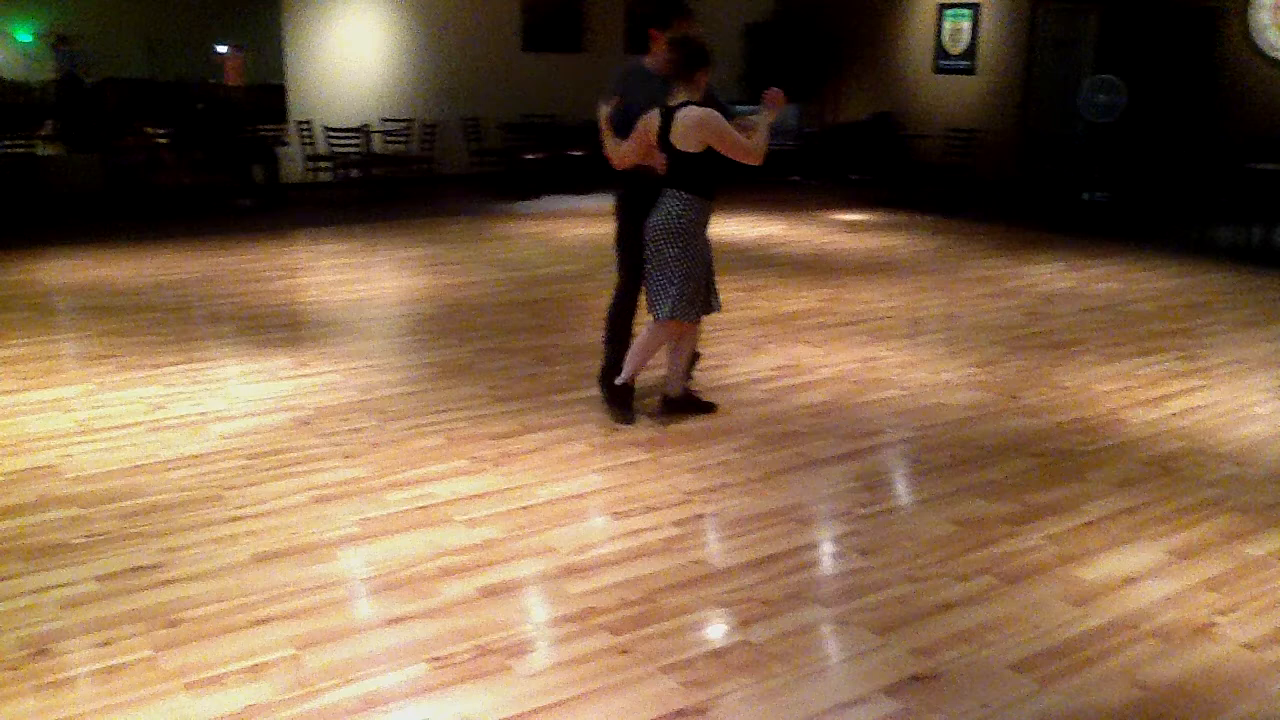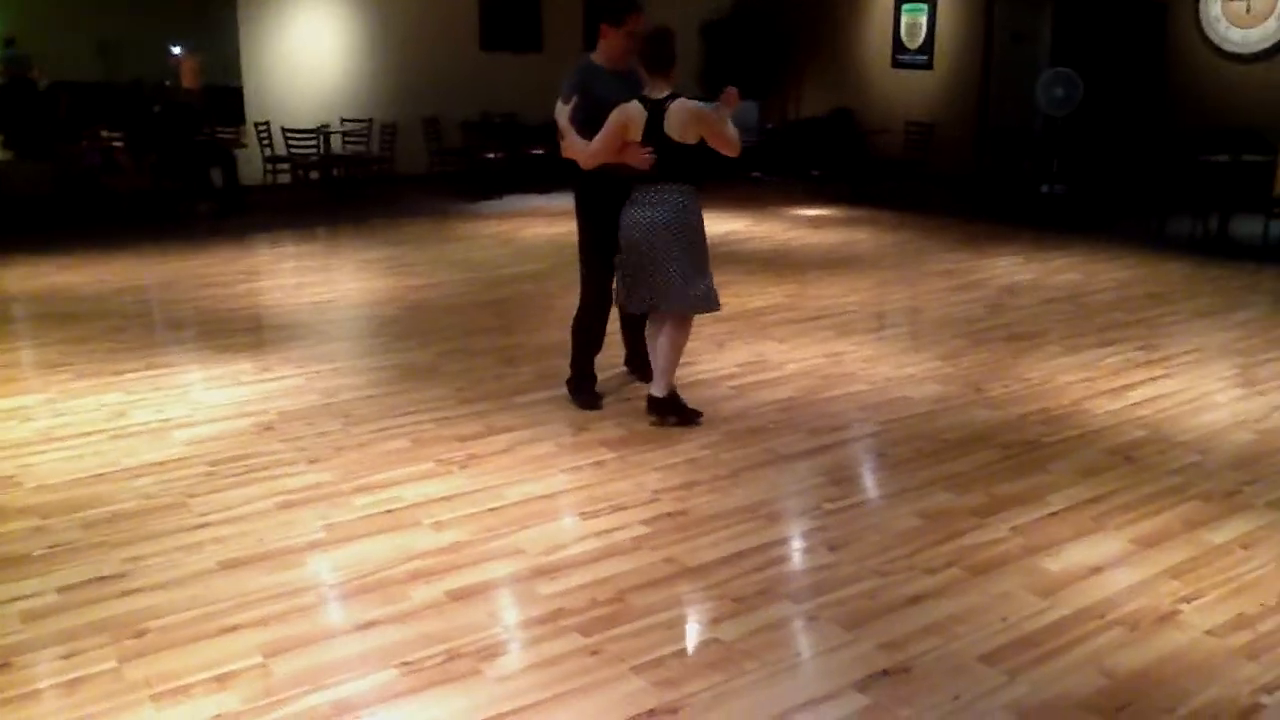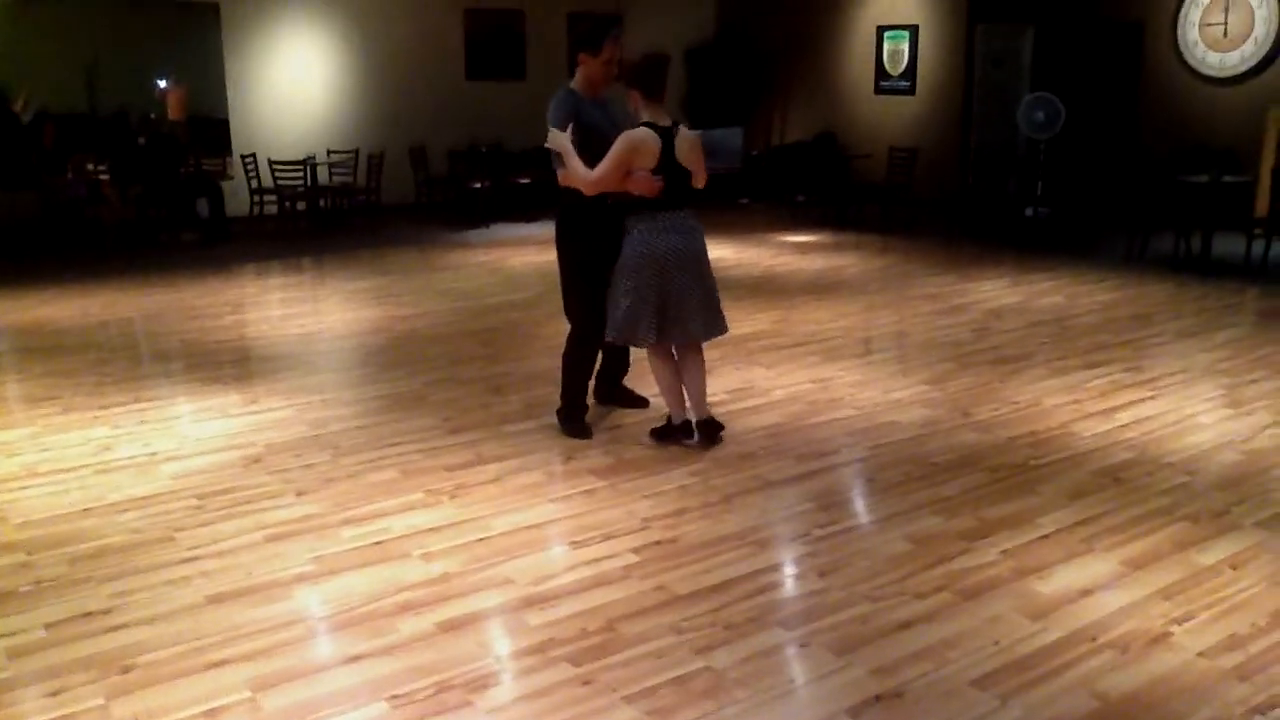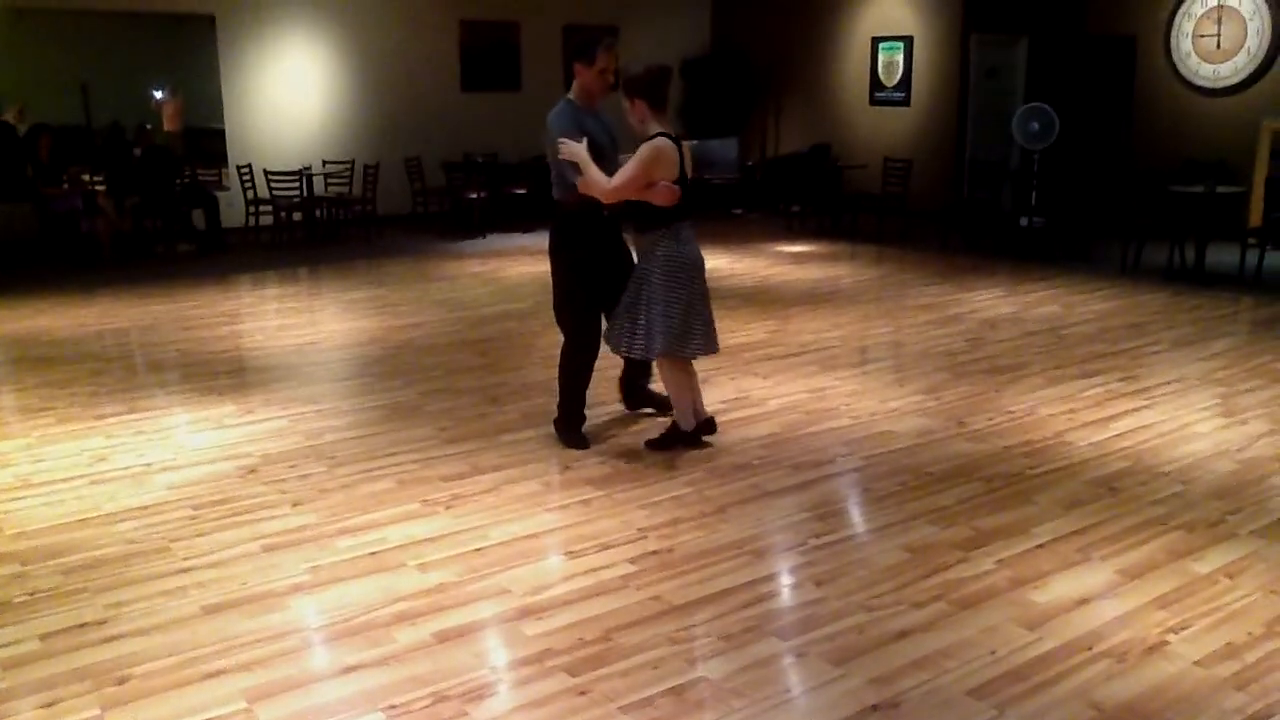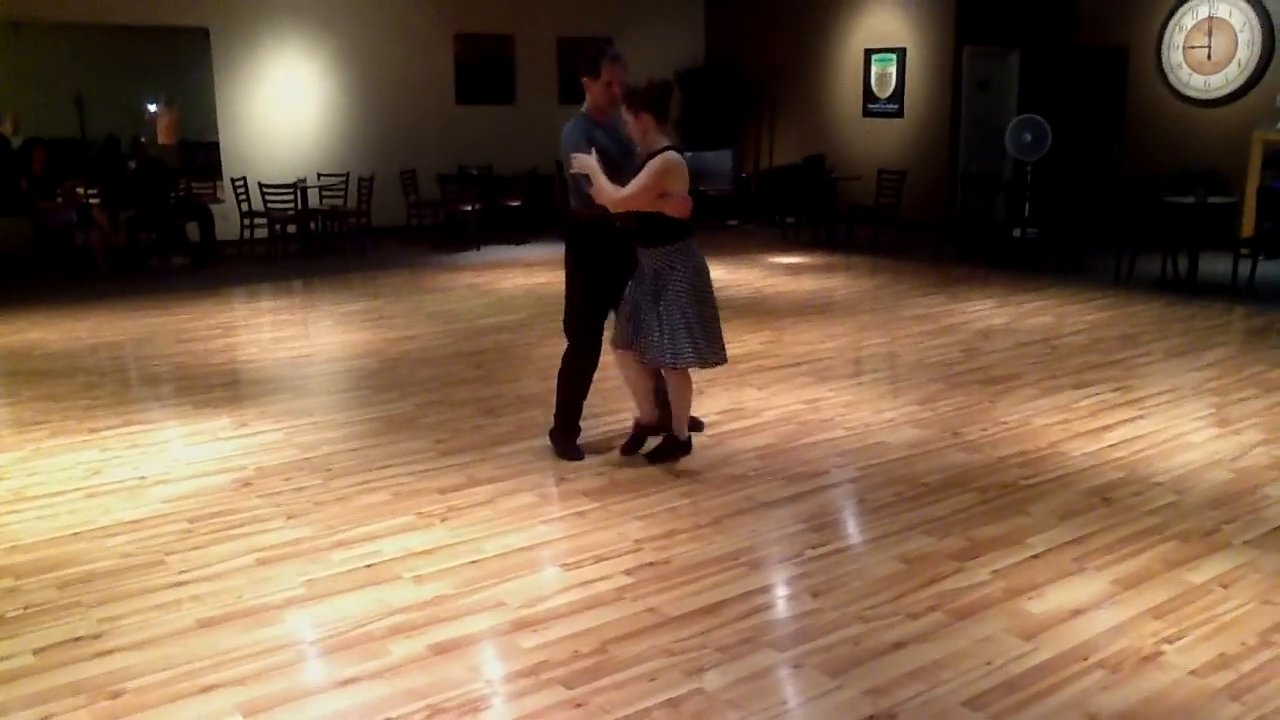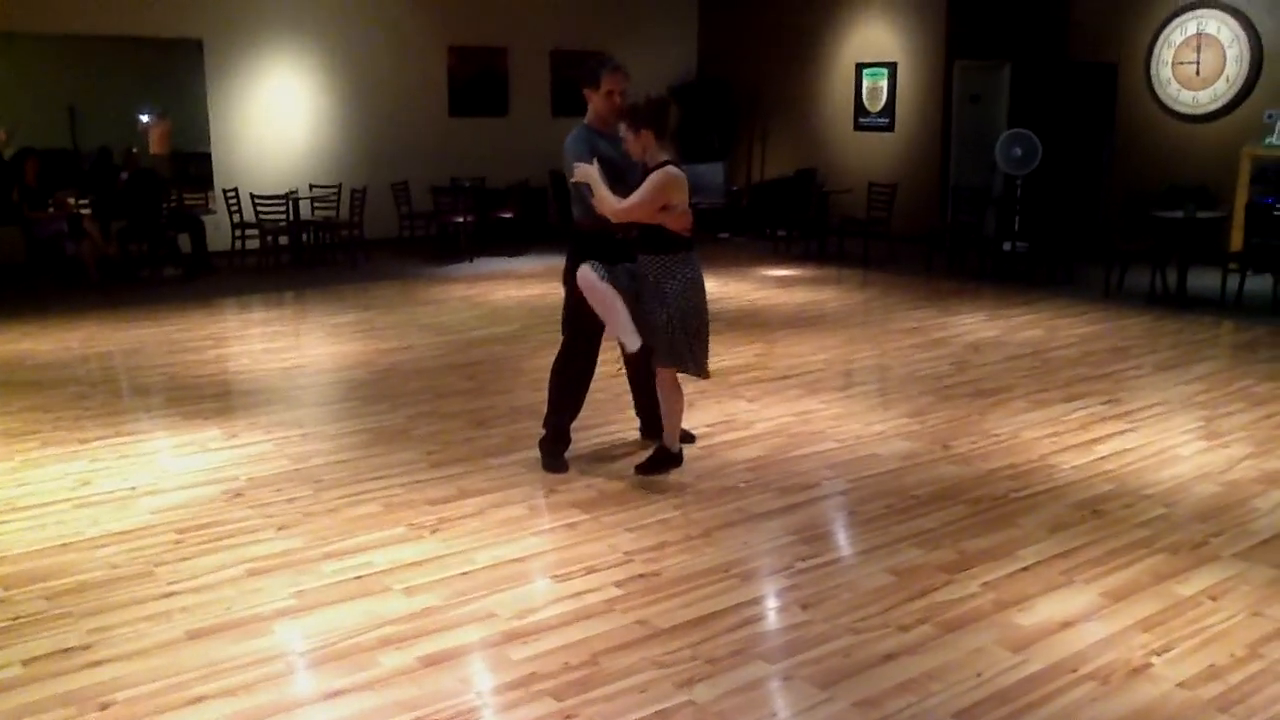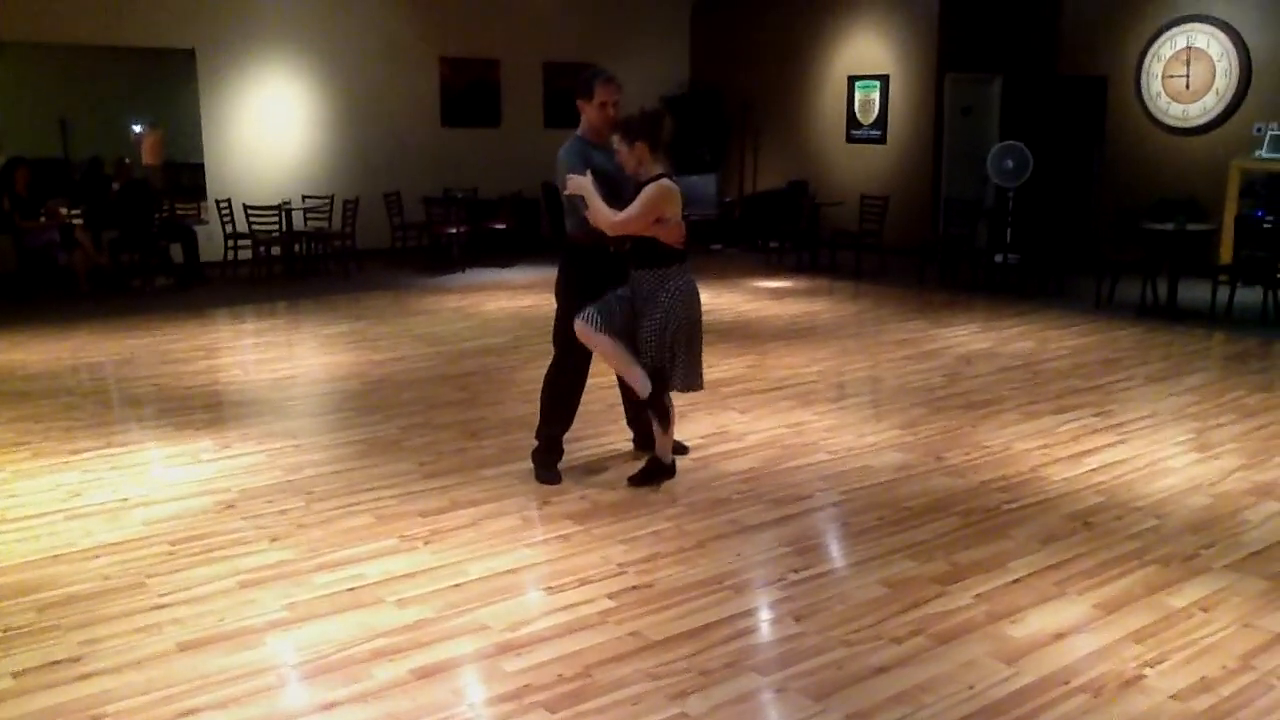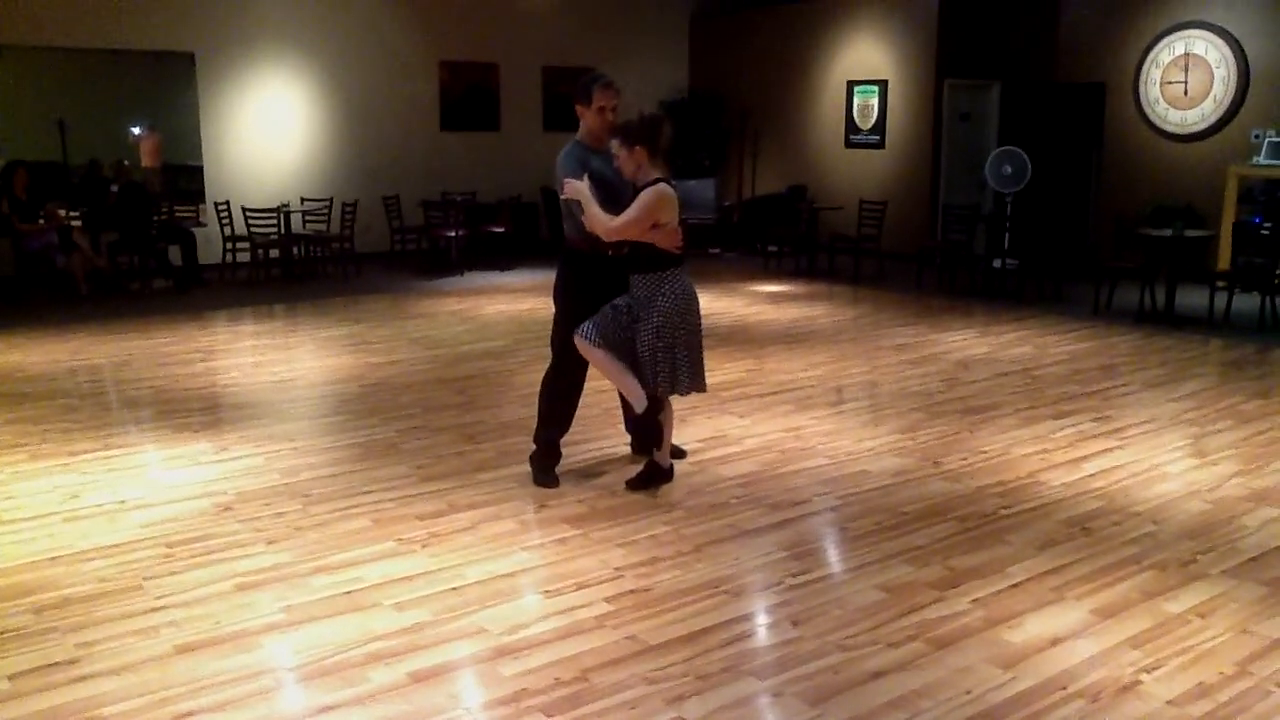
dt=0.3s
person 1, frame 1
right shoulder: (628, 79)
left elbow: (723, 121)
right elbow: (611, 143)
right wrist: (647, 156)
right hip: (638, 191)
right knee: (631, 285)
left ankle: (681, 363)
right ankle: (611, 376)
person 1, frame 2
left shoulder: (636, 75)
right shoulder: (583, 78)
right wrist: (624, 155)
right hip: (599, 190)
right knee: (597, 287)
left ankle: (638, 356)
right ankle: (581, 378)
person 1, frame 3
left shoulder: (605, 103)
right shoulder: (564, 107)
right elbow: (569, 175)
right wrist: (628, 183)
left hip: (612, 216)
right hip: (580, 221)
right knee: (588, 318)
left ankle: (610, 385)
right ankle: (571, 408)
person 1, frame 4
left shoulder: (595, 114)
right shoulder: (564, 119)
right elbow: (585, 183)
right wrist: (648, 194)
left hip: (606, 225)
right hip: (575, 231)
right knee: (582, 330)
left ankle: (636, 389)
right ankle: (569, 419)
person 1, frame 5
left shoulder: (618, 125)
right shoulder: (576, 134)
right wrist: (662, 204)
left hip: (622, 238)
right hip: (589, 242)
right knee: (584, 339)
left ankle: (662, 411)
right ankle: (564, 430)
person 1, frame 6
left shoulder: (623, 136)
right shoulder: (579, 144)
right wrist: (663, 219)
left hip: (627, 248)
right hip: (592, 251)
left knee: (642, 342)
right knee: (579, 348)
left ankle: (653, 423)
right ankle: (554, 440)
person 1, frame 7
left shoulder: (617, 148)
right shoulder: (573, 155)
right wrist: (656, 231)
left hip: (619, 262)
right hip: (584, 265)
right knee: (571, 360)
left ankle: (646, 433)
right ankle: (547, 451)
person 1, frame 8
left shoulder: (618, 153)
right shoulder: (572, 160)
left elbow: (628, 207)
right wrist: (652, 236)
left hip: (618, 267)
right hip: (583, 270)
right knee: (569, 364)
left ankle: (644, 437)
right ankle: (545, 454)
person 2, frame 1
left shoulder: (653, 118)
right shoulder: (705, 117)
left elbow: (621, 159)
right elbow: (754, 155)
left wrist: (604, 122)
right wrist: (767, 117)
left hip: (667, 213)
right hip: (683, 219)
left knee: (688, 312)
right knee: (672, 314)
left ankle: (676, 392)
right ankle: (623, 381)
person 2, frame 2
left shoulder: (626, 113)
right shoulder: (693, 111)
left elbow: (587, 158)
right elbow: (732, 148)
left wrist: (563, 122)
right wrist: (725, 113)
left hip: (638, 212)
right hip: (677, 212)
left knee: (658, 308)
right knee: (681, 309)
left ankle: (660, 390)
right ankle: (661, 393)
person 2, frame 3
left shoulder: (634, 140)
right shoulder: (688, 138)
left elbow: (591, 184)
left wrist: (565, 148)
left hip: (647, 241)
right hip: (687, 238)
left knee: (656, 340)
right knee: (688, 336)
left ankle: (679, 420)
right ankle: (703, 417)
person 2, frame 4
left shoulder: (654, 149)
right shoulder: (674, 146)
left elbow: (609, 191)
left wrist: (582, 157)
left hip: (664, 255)
right hip: (678, 250)
left knee: (666, 347)
right knee: (674, 345)
left ankle: (686, 426)
right ankle: (699, 417)
person 2, frame 5
left shoulder: (667, 162)
right shoulder: (657, 160)
left elbow: (617, 201)
right elbow: (632, 203)
left wrist: (592, 168)
left hip: (675, 269)
right hip: (652, 267)
left knee: (672, 360)
right knee: (628, 347)
left ankle: (679, 437)
right ankle: (649, 418)
person 2, frame 6
left shoulder: (668, 176)
right shoulder: (654, 174)
left elbow: (619, 212)
right elbow: (630, 214)
left wrist: (594, 177)
right wrist: (599, 184)
left hip: (673, 278)
right hip: (647, 273)
left knee: (664, 368)
right knee: (586, 274)
left ankle: (671, 449)
right ankle: (636, 349)
person 2, frame 7
left shoulder: (662, 189)
right shoulder: (649, 187)
left elbow: (614, 225)
right elbow: (624, 226)
left wrist: (588, 190)
left hip: (667, 293)
right hip: (644, 288)
left knee: (656, 383)
right knee: (586, 326)
left ankle: (664, 461)
right ankle: (647, 390)
person 2, frame 8
left shoulder: (659, 193)
right shoulder: (647, 191)
left elbow: (610, 231)
right elbow: (621, 230)
left wrist: (584, 194)
left hip: (665, 296)
right hip: (643, 293)
left knee: (656, 387)
right knee: (586, 339)
left ankle: (661, 464)
right ankle: (648, 423)
